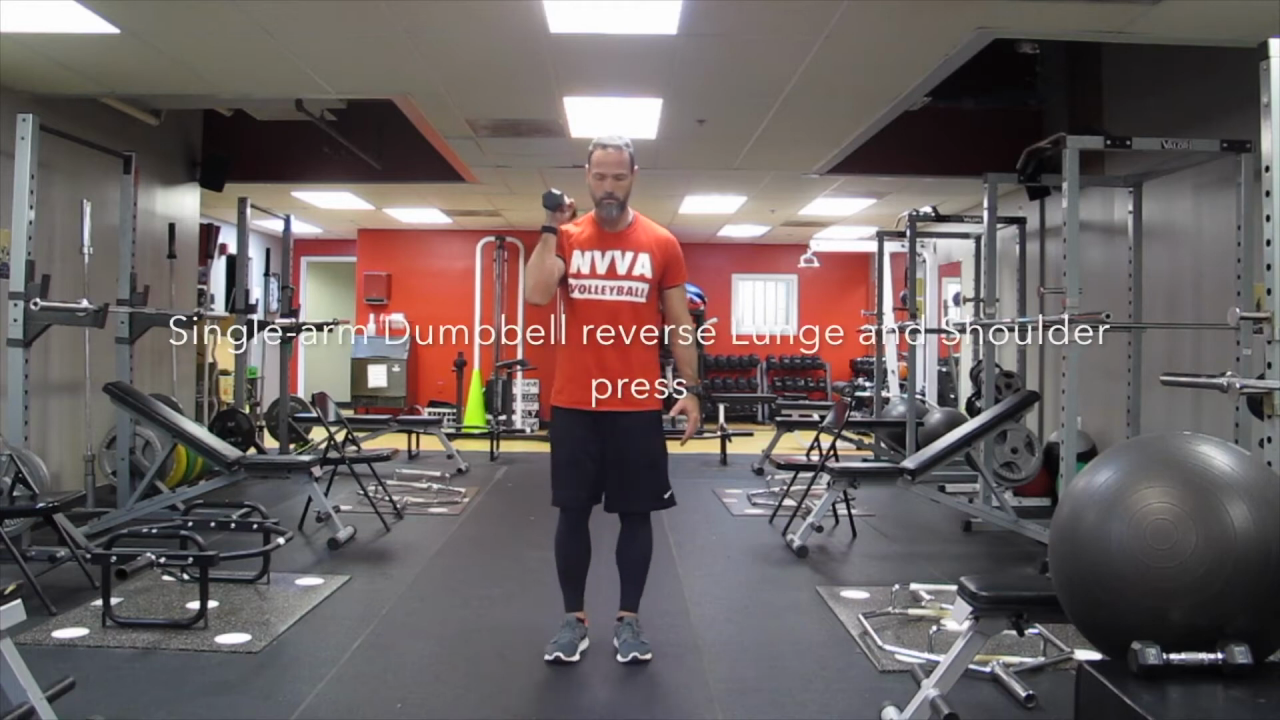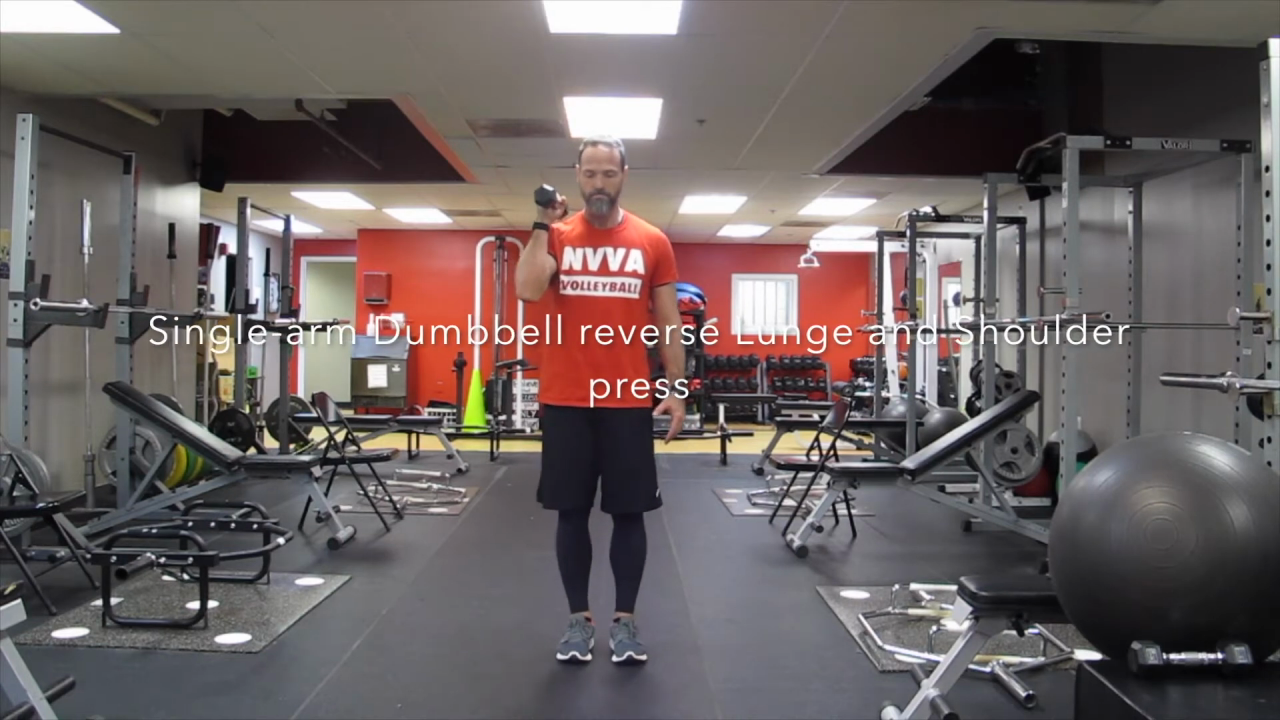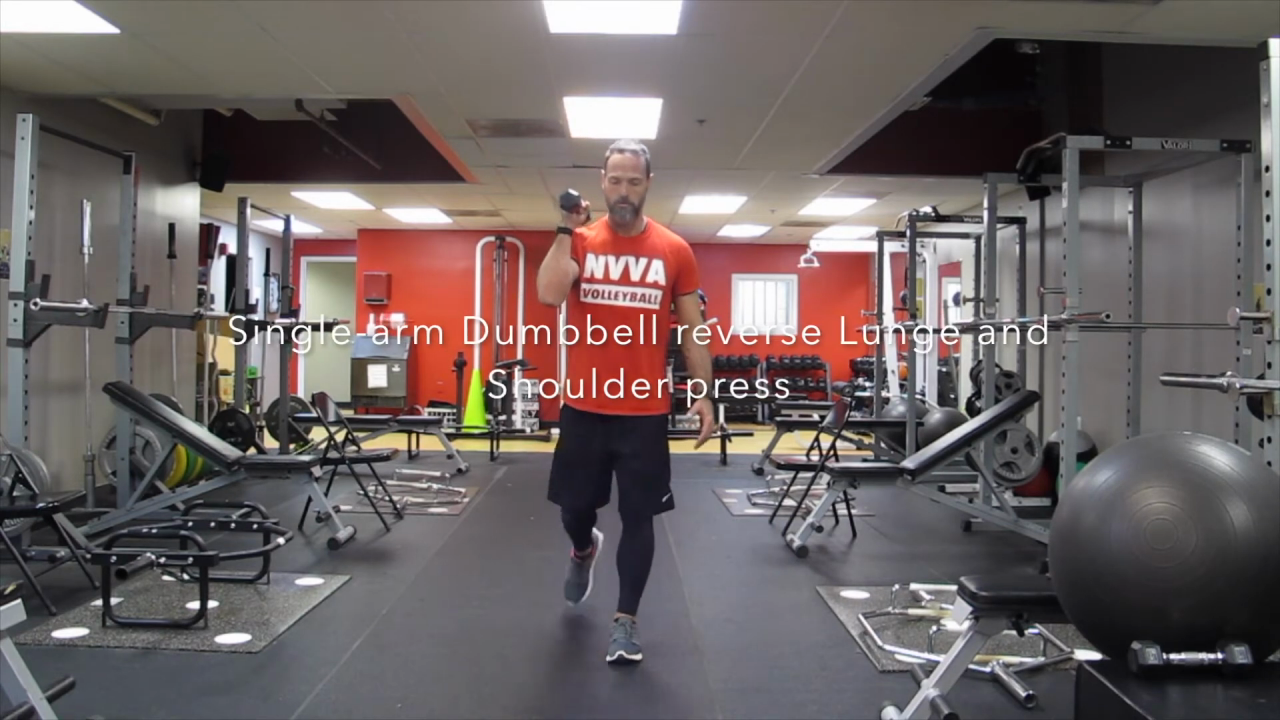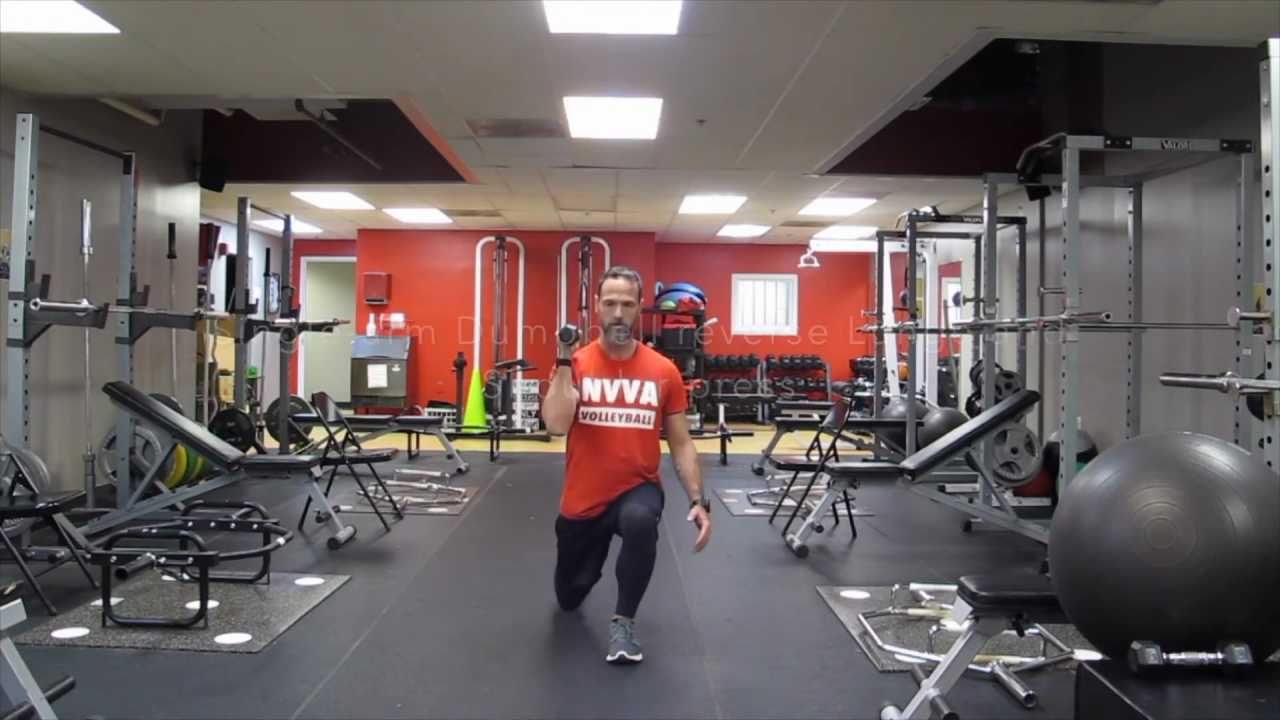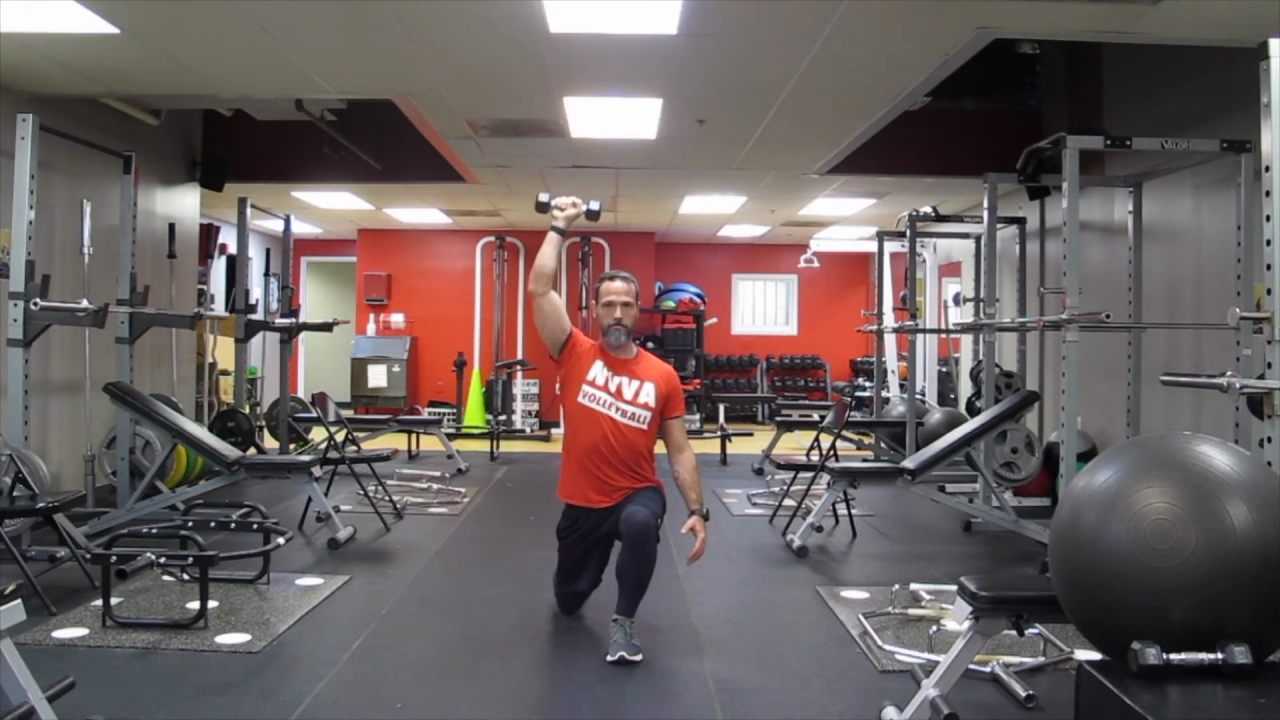
dt=1s
person 1, frame 1
left shoulder: (662, 244)
right shoulder: (565, 237)
left elbow: (679, 322)
right elbow: (536, 295)
left wrist: (690, 389)
right wrist: (551, 228)
left hip: (637, 403)
right hip: (574, 402)
left knee: (635, 512)
right knee: (572, 510)
left ankle: (628, 619)
right ankle: (573, 619)
person 1, frame 2
left shoulder: (652, 242)
right shoulder: (556, 235)
left elbow: (668, 322)
right elbow: (528, 290)
left wrist: (676, 389)
right wrist: (543, 224)
left hip: (629, 401)
right hip: (566, 400)
left knee: (629, 512)
right knee: (571, 511)
left ankle: (624, 619)
right ankle: (579, 618)
person 1, frame 3
left shoulder: (675, 250)
right shoulder: (579, 241)
left elbow: (693, 328)
right elbow: (548, 295)
left wrist: (704, 393)
right wrist: (567, 230)
left hip: (645, 408)
right hip: (585, 403)
left knee: (637, 515)
right knee: (575, 504)
left ankle: (624, 620)
right ankle: (583, 551)
person 1, frame 4
left shoulder: (663, 370)
right shoulder: (575, 364)
left elbow: (681, 443)
right elbow: (556, 425)
left wrist: (698, 501)
right wrist: (564, 361)
left hip: (639, 488)
right hip: (583, 500)
left knee: (639, 521)
right knee: (569, 597)
left ankle: (623, 622)
right ankle: (588, 571)
person 1, frame 5
left shoulder: (662, 375)
right shoulder: (575, 356)
left elbow: (680, 451)
right elbow: (539, 290)
left wrist: (697, 510)
right wrist: (559, 226)
left hip: (638, 493)
right hip: (582, 502)
left knee: (640, 525)
right knee: (568, 602)
left ankle: (623, 622)
right ankle: (593, 567)
